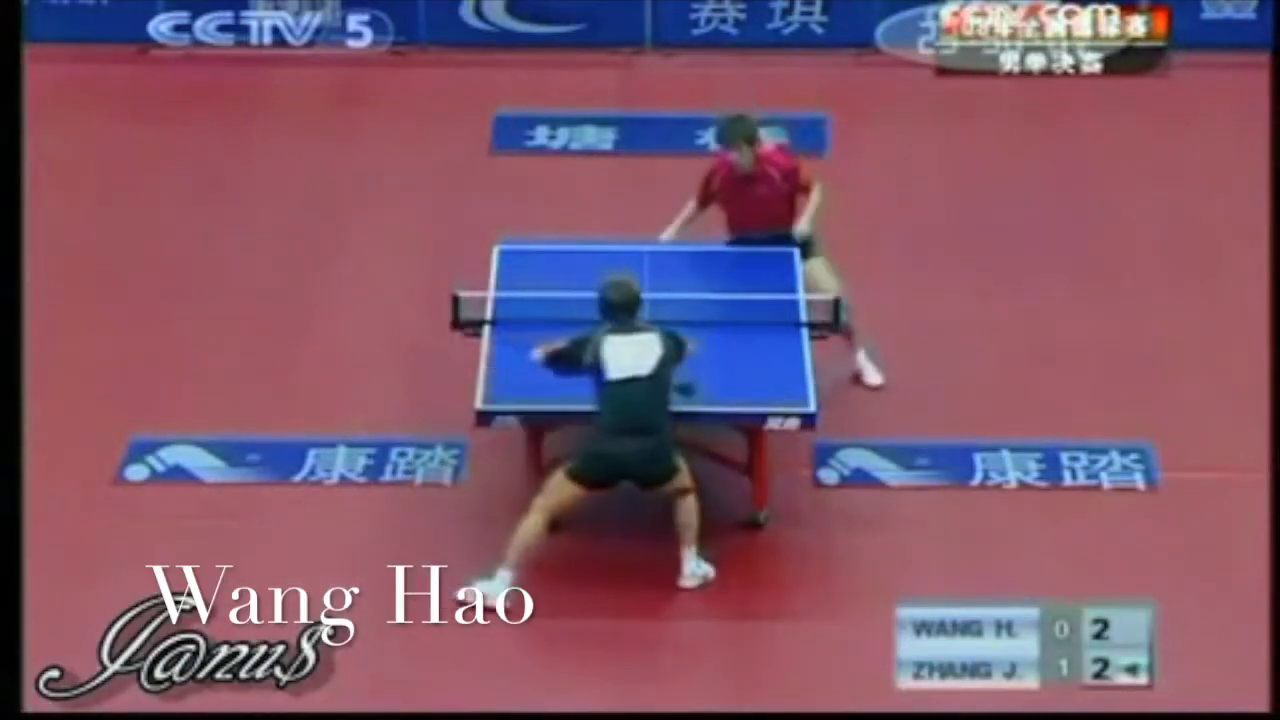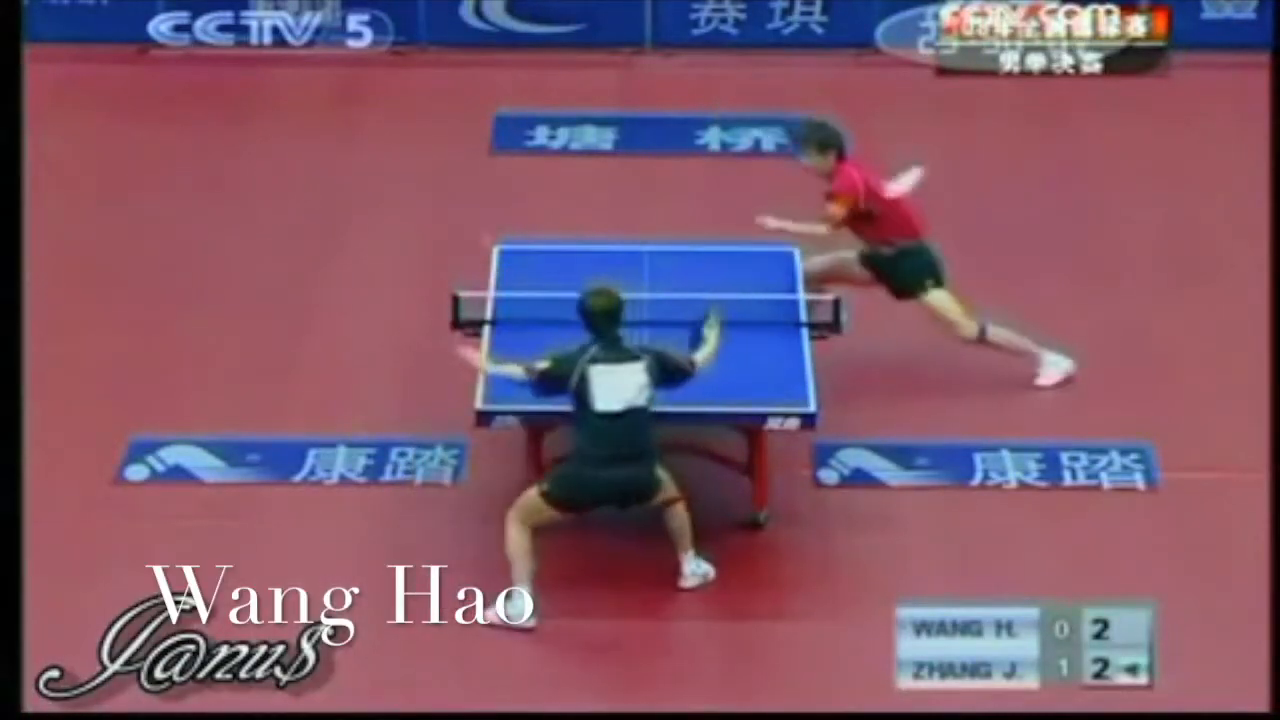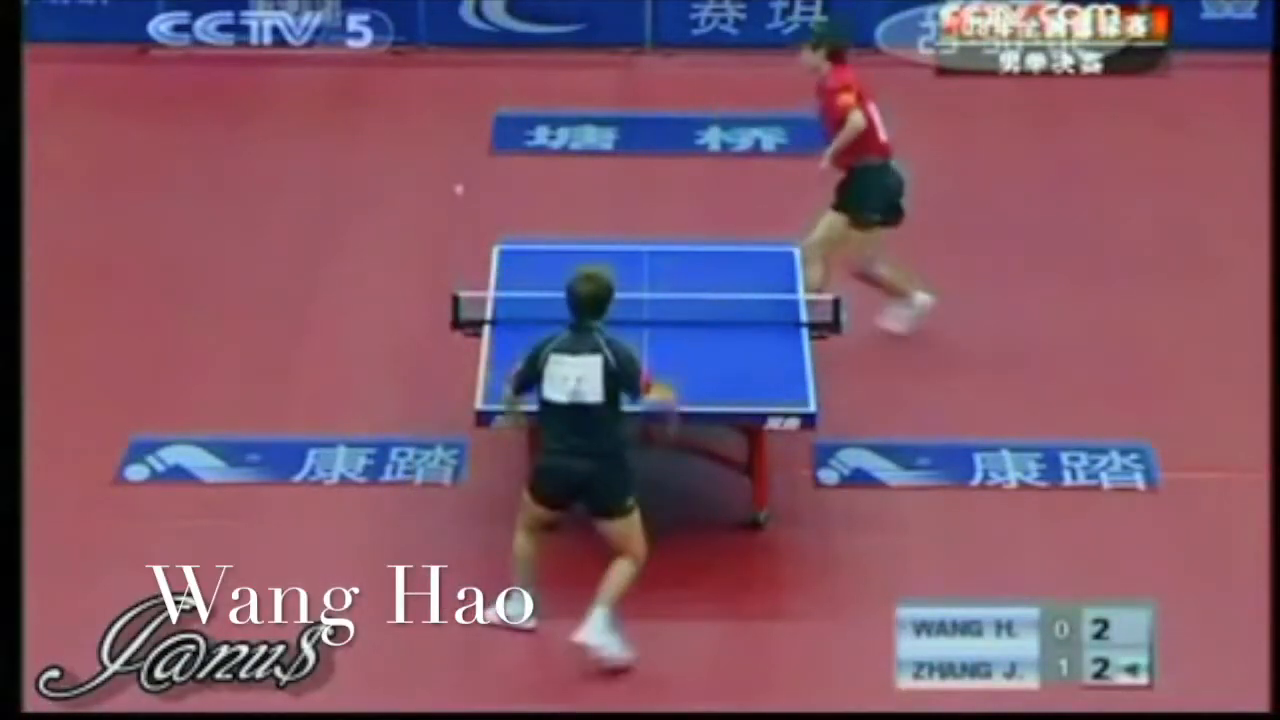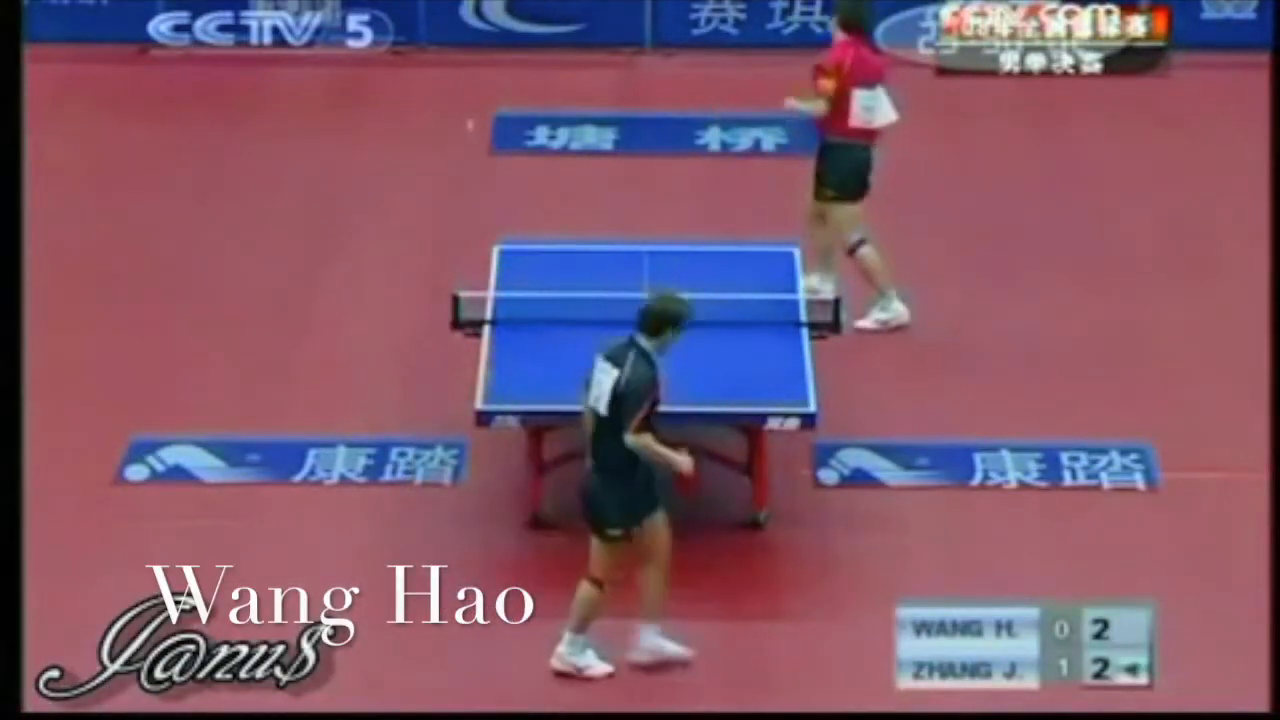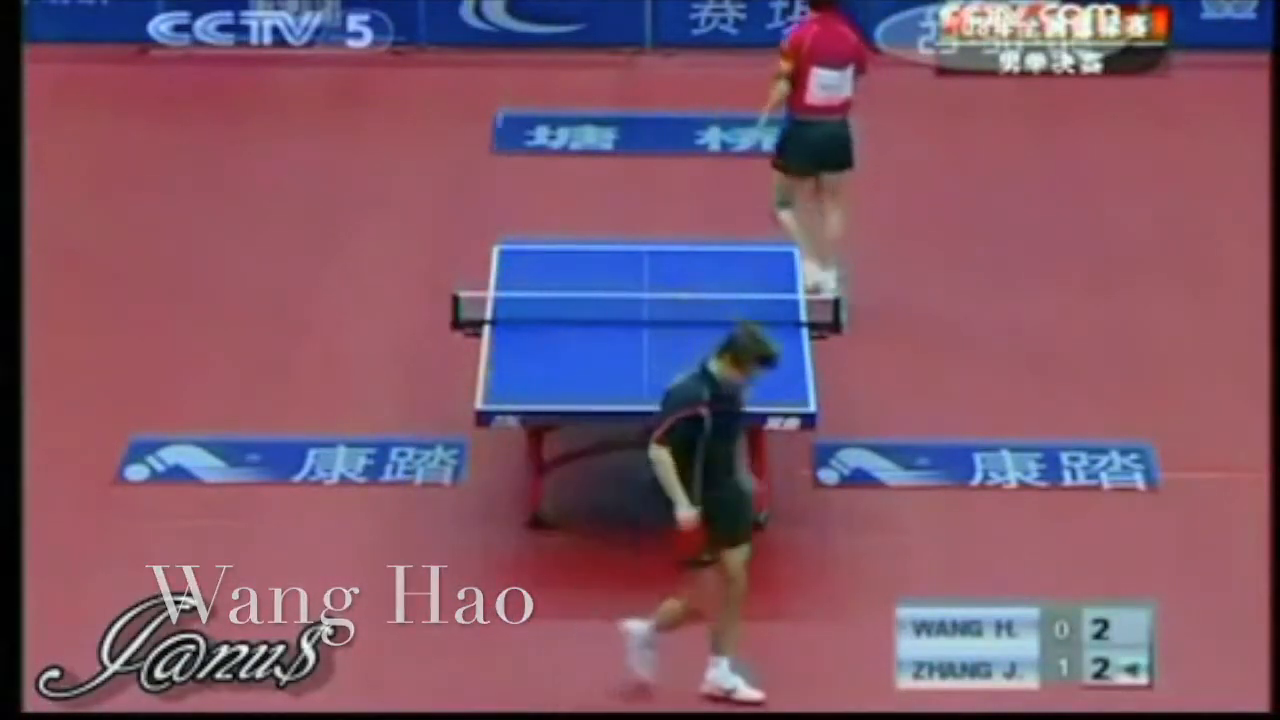
dt=0.4s
person 1, frame 1
left shoulder: (593, 342)
right shoulder: (662, 339)
left elbow: (542, 356)
right elbow: (684, 349)
left wrist: (548, 352)
left hip: (605, 448)
right hip: (653, 448)
left knee: (542, 508)
right knee: (685, 489)
left ankle: (497, 586)
right ankle: (692, 567)
person 1, frame 2
left shoulder: (576, 362)
right shoulder: (649, 360)
left elbow: (526, 373)
right elbow: (700, 363)
left wrist: (487, 365)
right wrist: (713, 337)
left hip: (586, 473)
right hip: (636, 474)
left knee: (517, 518)
right knee: (671, 495)
left ankle: (520, 605)
right ankle: (691, 567)
person 1, frame 3
left shoulder: (546, 350)
right shoulder: (615, 354)
left elbow: (512, 396)
right elbow: (648, 399)
left wrist: (519, 412)
right wrist: (669, 398)
left hip: (555, 464)
right hip: (604, 468)
left knee: (527, 526)
right knee: (631, 555)
left ankle: (518, 608)
right ankle: (598, 627)
person 1, frame 4
left shoulder: (611, 355)
right shoulder: (642, 377)
left elbow: (590, 411)
right elbow: (634, 438)
left wrist: (593, 452)
right wrist: (675, 460)
left hip: (606, 474)
right hip: (618, 484)
left knee: (657, 555)
right knee: (601, 572)
left ankle: (650, 640)
right ankle: (570, 651)
person 1, frame 5
left shoulder: (730, 390)
right shoulder: (687, 395)
right elbow: (658, 450)
left wrist: (746, 478)
right wrist: (681, 503)
left hip: (728, 502)
right hip: (695, 510)
left knee: (735, 586)
right knee: (694, 602)
left ankle: (719, 673)
right ankle: (645, 633)
person 2, frame 1
left shoulder: (782, 164)
right shoulder: (718, 174)
left elbow: (812, 190)
right elbow: (698, 203)
left wrist: (804, 221)
right wrist: (671, 232)
left hip: (788, 239)
right hip: (745, 244)
left knee: (833, 297)
left ankle: (859, 358)
person 2, frame 2
left shoulder: (844, 183)
right shoulder: (851, 174)
left elbow: (828, 230)
right elbow: (899, 187)
left wrist: (782, 224)
left hip: (909, 258)
right hip: (884, 255)
left knee: (964, 328)
right knee: (810, 271)
left ankle: (1047, 359)
person 2, frame 3
left shoulder: (838, 82)
right shoulder: (839, 82)
left elbow: (858, 123)
left wrist: (831, 151)
left hip: (872, 179)
right hip: (859, 178)
left knee: (862, 265)
right knee: (813, 249)
left ankle: (912, 301)
person 2, frame 4
left shoulder: (833, 59)
right shoulder: (873, 59)
left elbow: (822, 108)
right elbow: (880, 111)
left wrist: (795, 105)
left hip: (840, 153)
right hip: (859, 150)
left knee: (849, 237)
right knee: (818, 213)
left ankle: (891, 306)
right ankle: (822, 279)
person 2, frame 5
left shoulder: (798, 37)
right shoulder: (850, 38)
left elbow: (784, 87)
right elbow: (857, 76)
left wrist: (767, 113)
left hip: (803, 129)
right hip: (837, 128)
left knee: (782, 204)
right knee: (830, 204)
left ankle: (810, 268)
right ankle: (825, 274)
